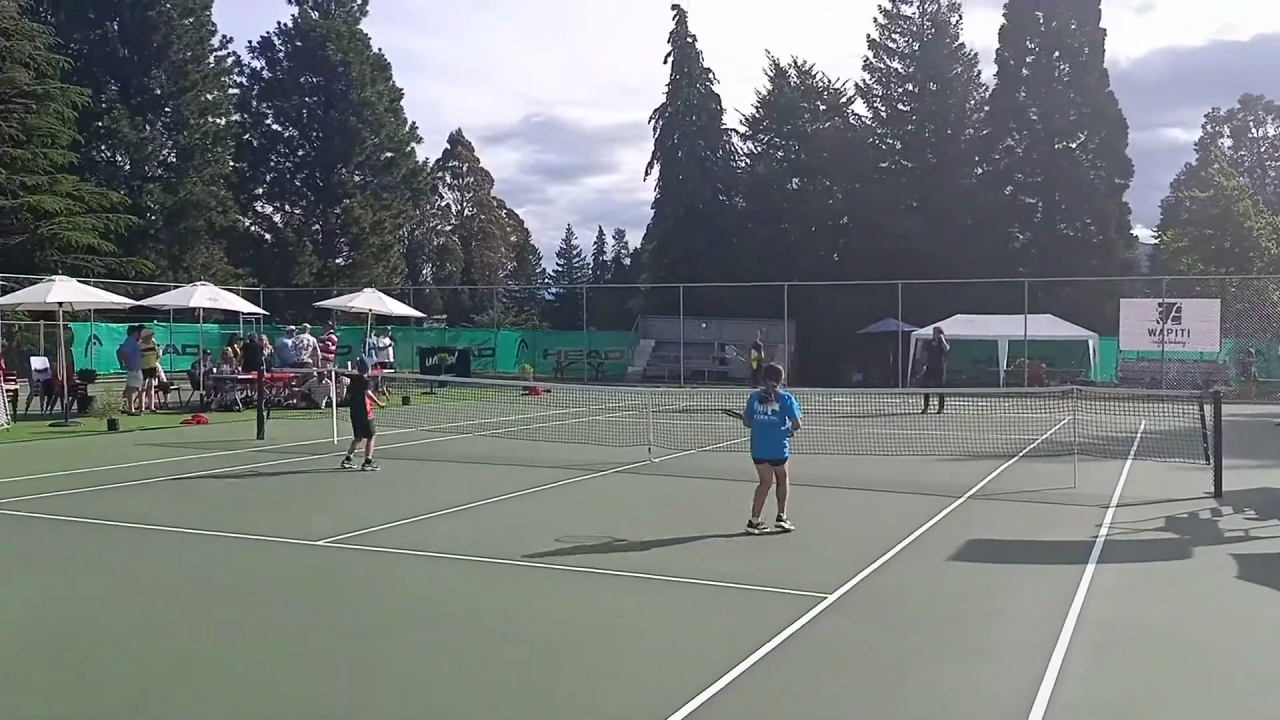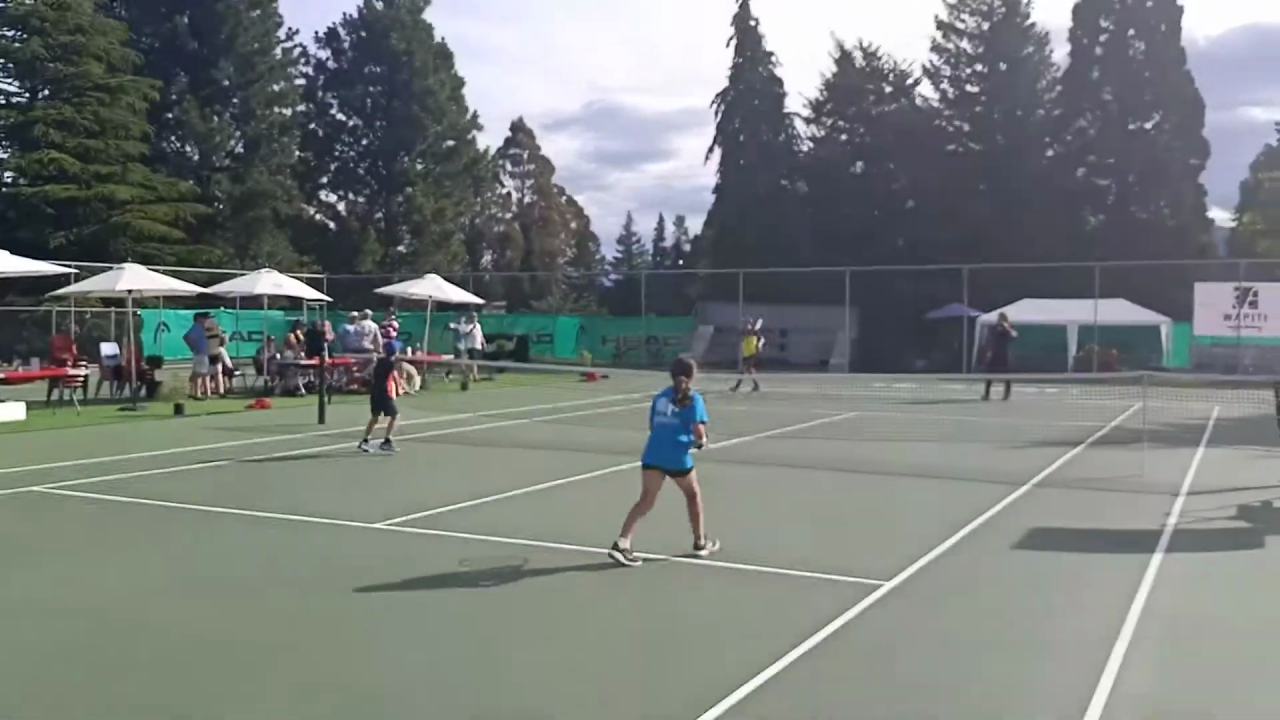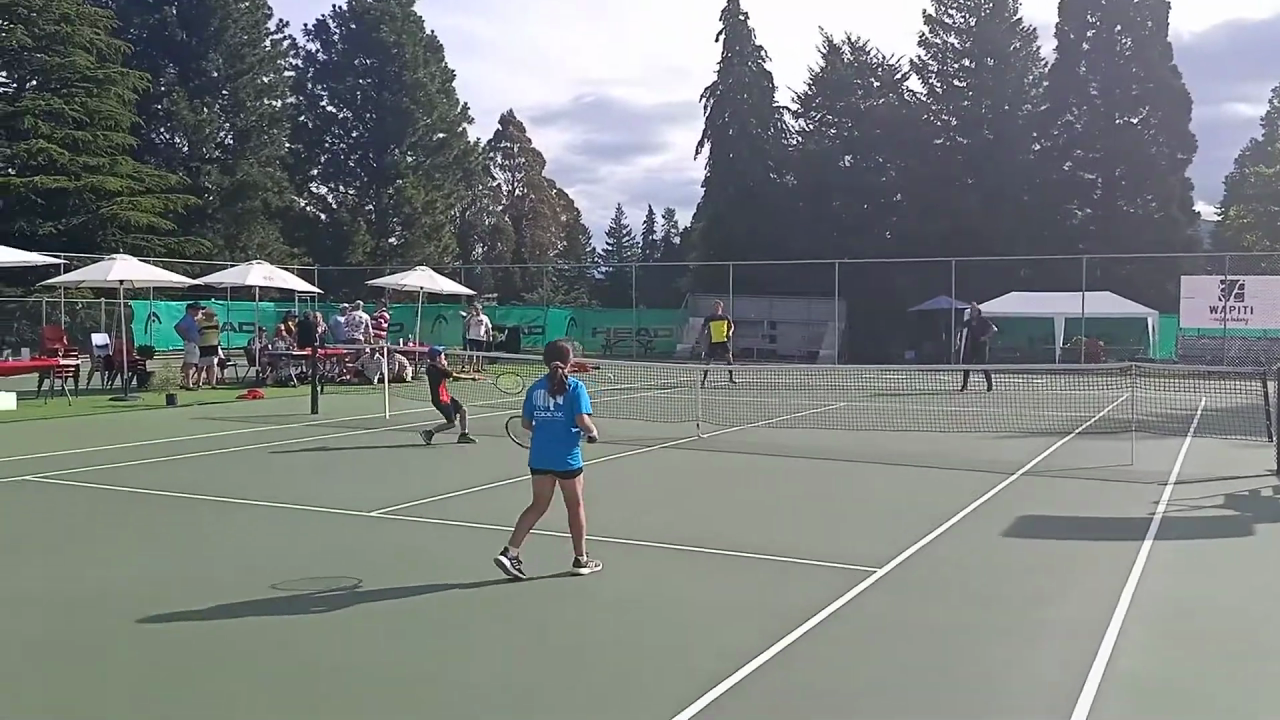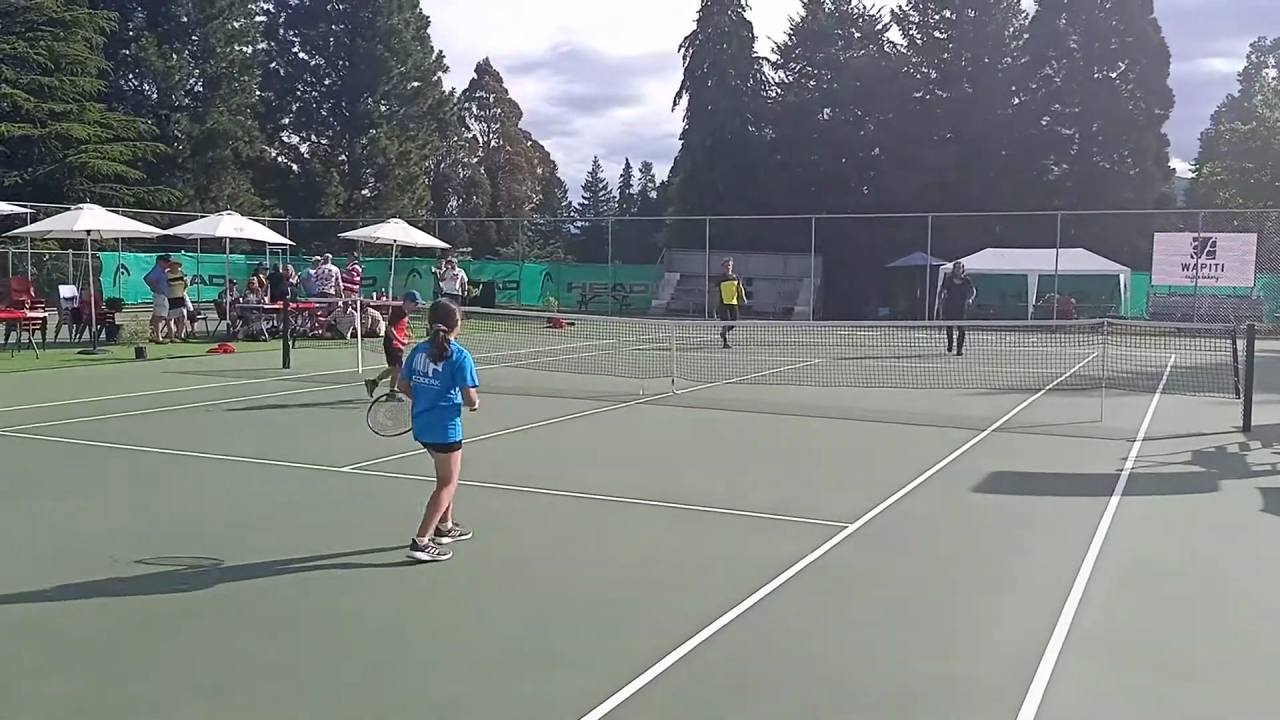
dt=1s
person 1, frame 1
left shoulder: (754, 396)
right shoulder: (786, 398)
left elbow: (747, 422)
right elbow: (796, 424)
right wrist: (788, 431)
left hip: (758, 447)
right hip: (777, 447)
left knee: (764, 483)
right knee: (782, 479)
left ankle: (754, 521)
right ankle: (781, 517)
person 1, frame 2
left shoulder: (661, 396)
right shoulder: (693, 399)
right elbow: (699, 431)
right wrist: (701, 441)
left hip: (652, 455)
right hip: (677, 458)
left knee: (646, 500)
right knee: (693, 496)
left ankle: (620, 543)
right ankle: (700, 544)
person 1, frame 3
left shoulder: (536, 387)
right shoulder: (575, 387)
left elbow: (526, 421)
right elbow: (583, 422)
right wrist: (593, 433)
left hip: (539, 456)
right hip: (565, 457)
left knee: (538, 506)
right knee: (575, 506)
left ankle: (509, 553)
right ankle: (581, 560)
person 1, frame 4
left shoulder: (418, 350)
right shoulder: (460, 356)
left elbow: (403, 384)
right elbow: (469, 398)
right wrist: (475, 404)
left hip: (422, 424)
right hip: (444, 427)
left knee: (448, 473)
right knee: (447, 484)
left ankle: (445, 526)
right ankle: (421, 541)
